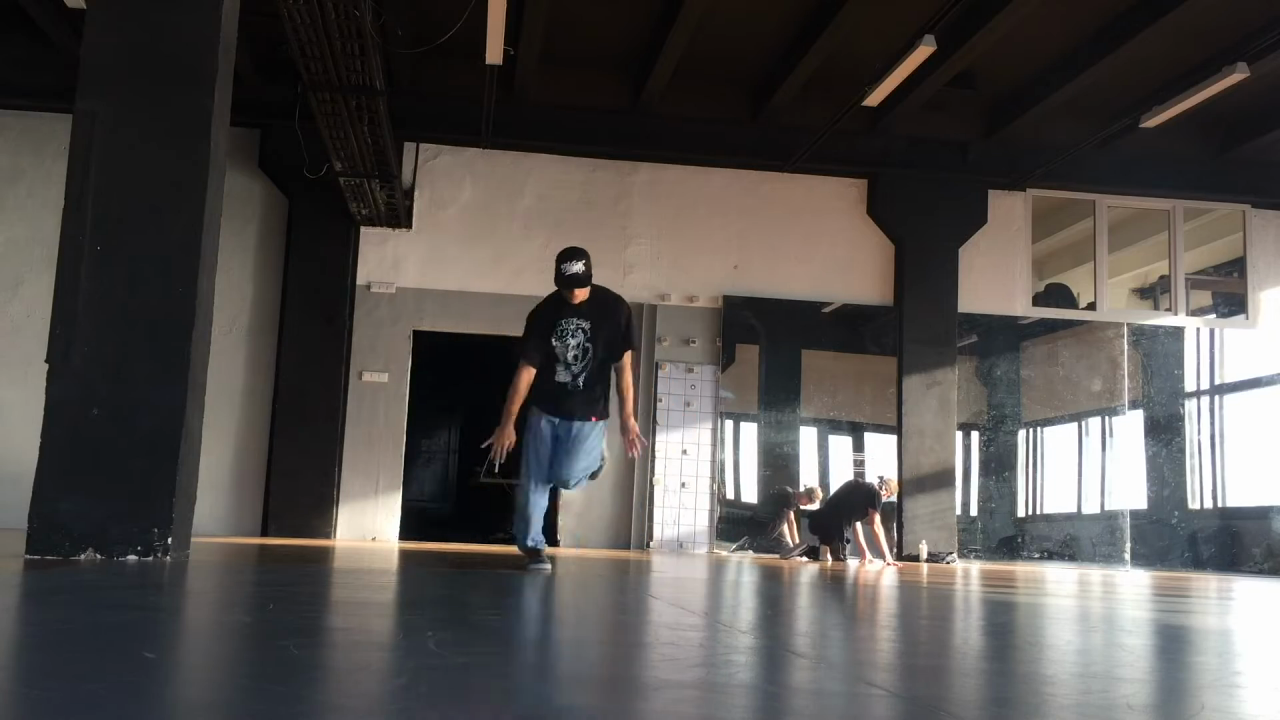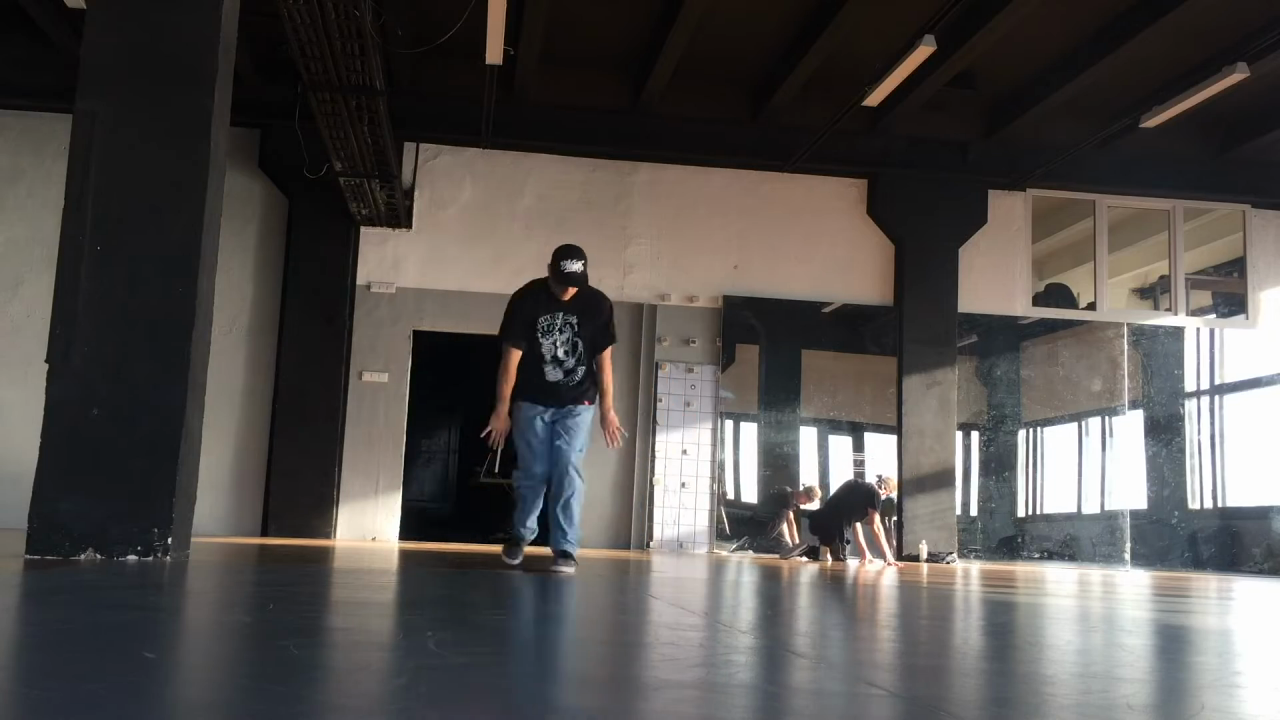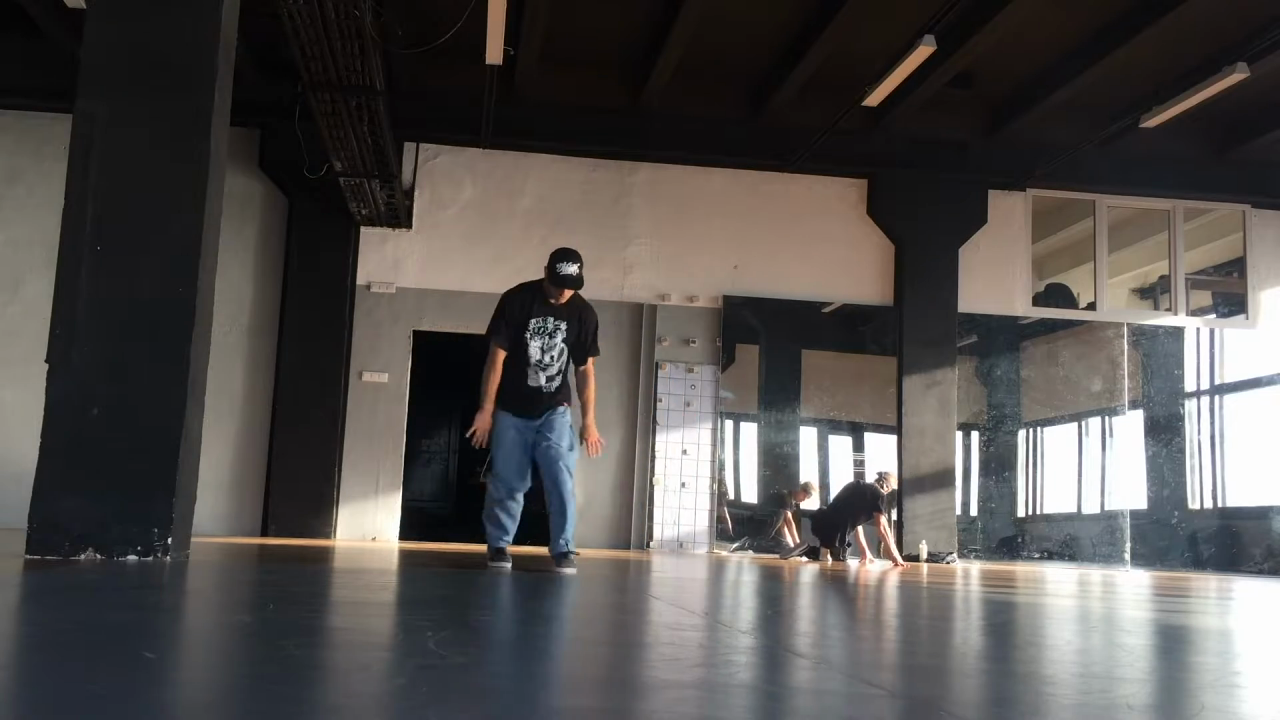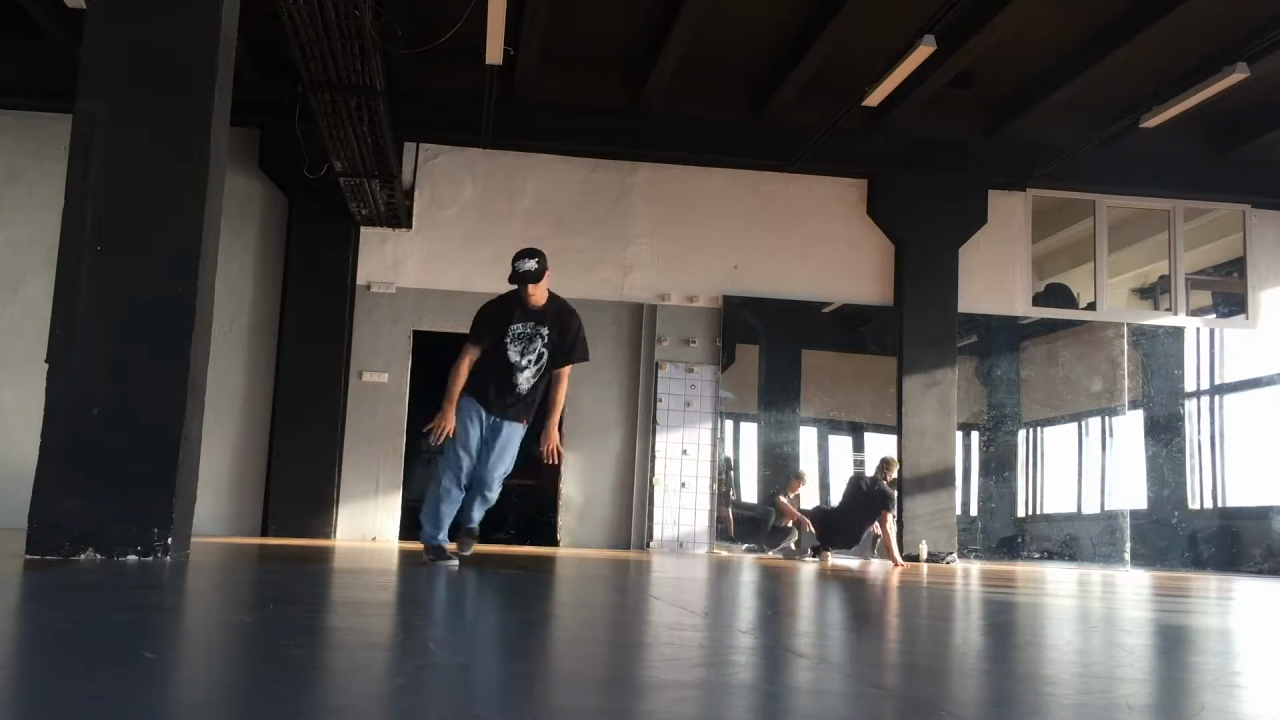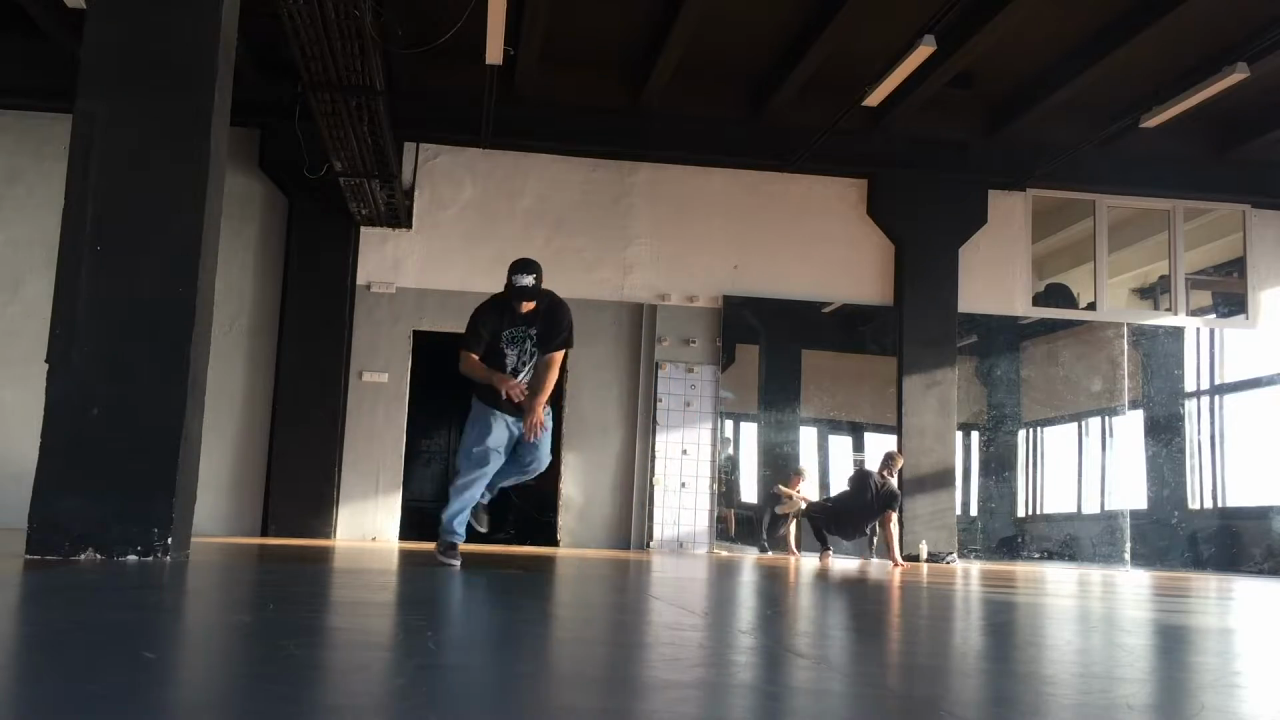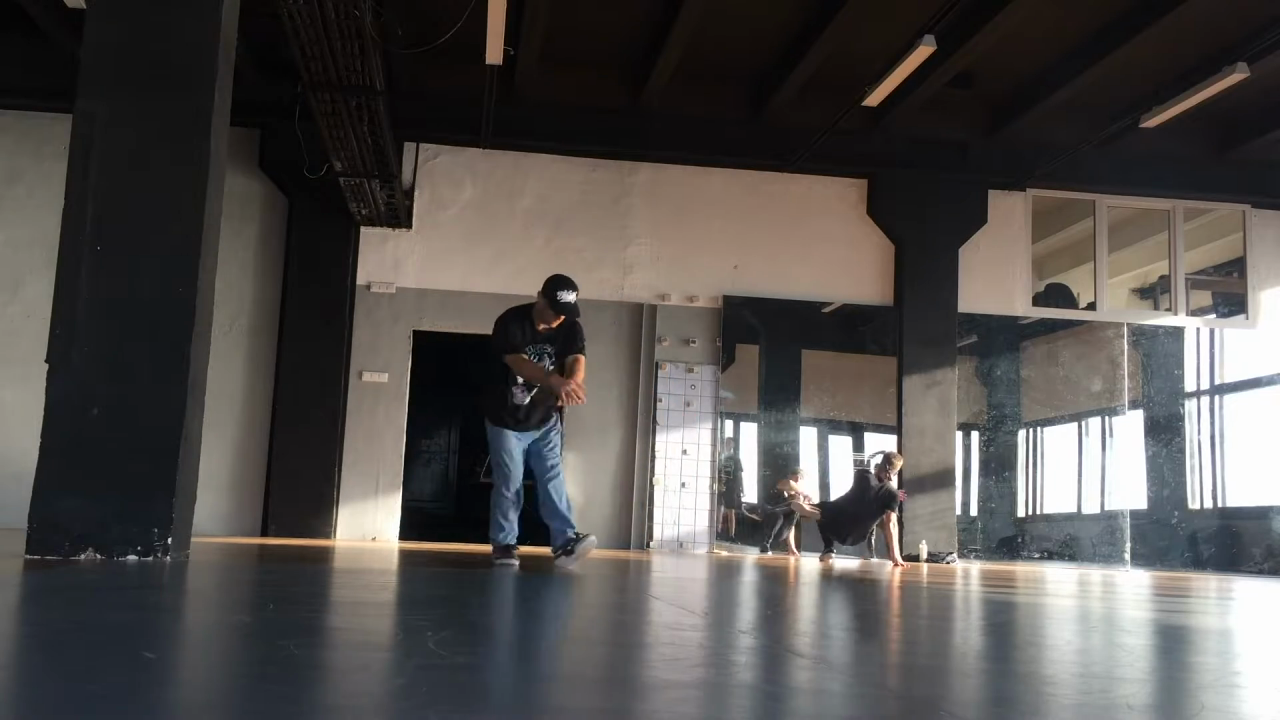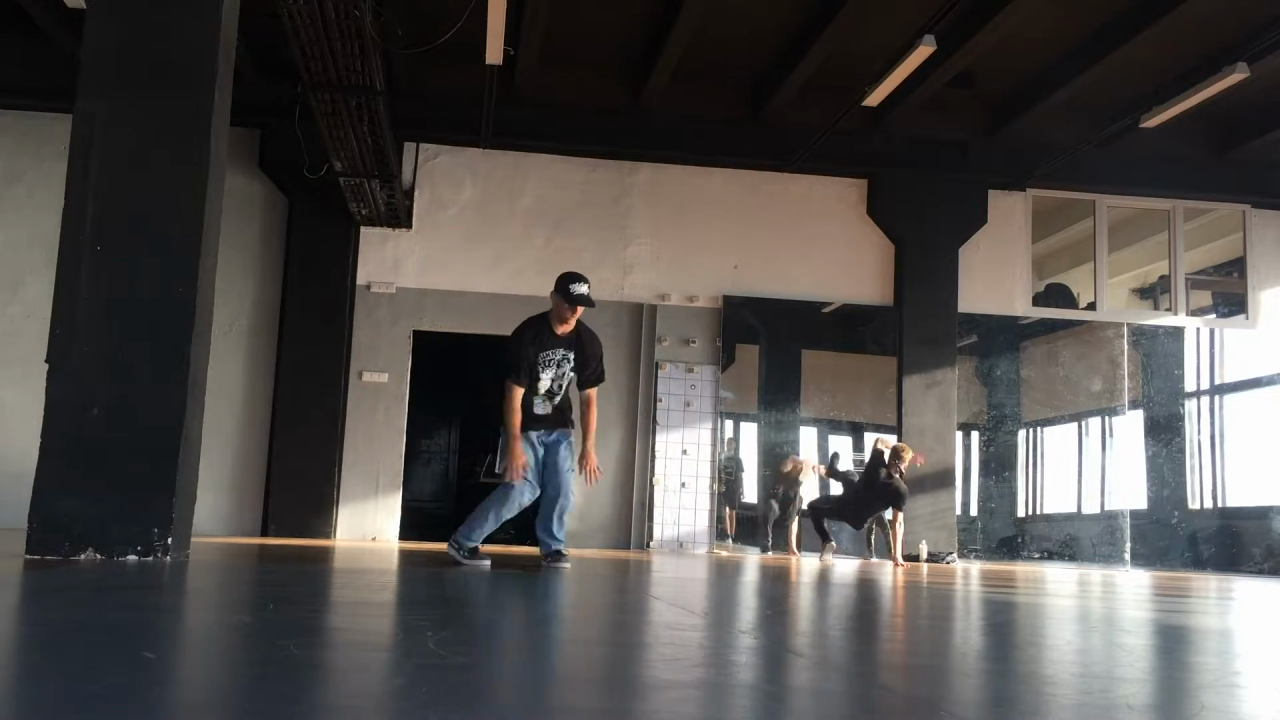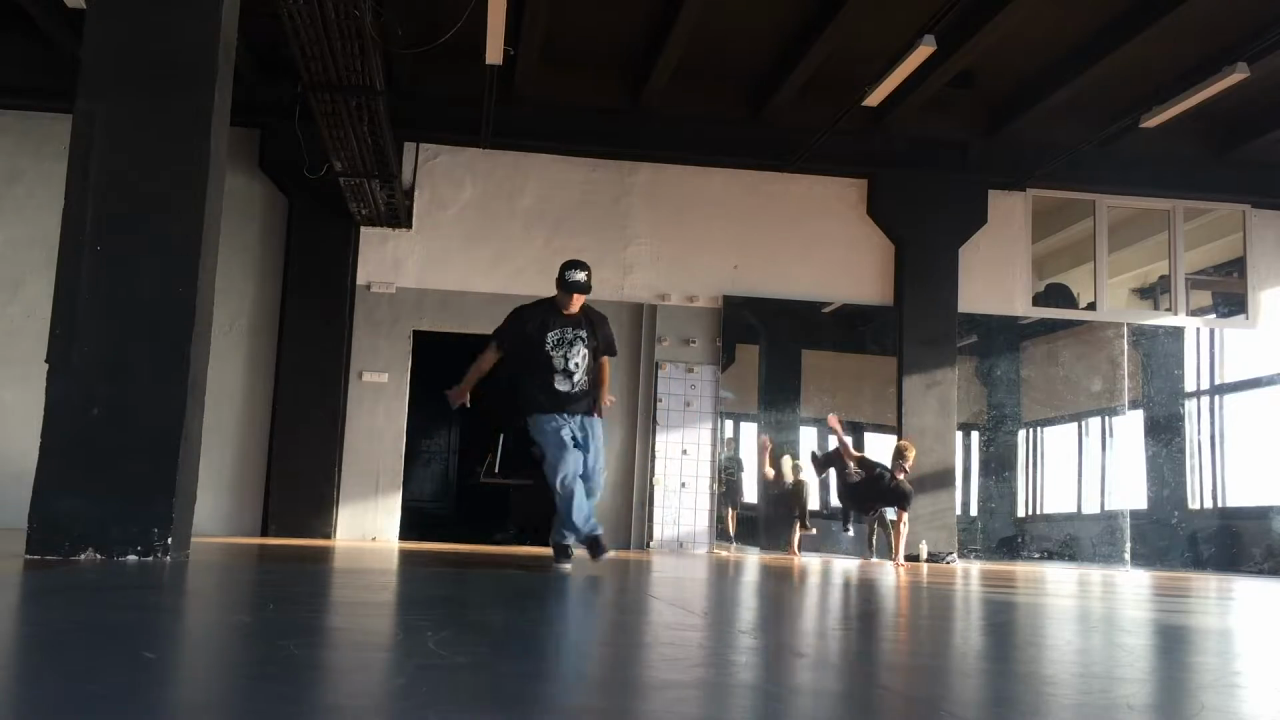
dt=0.2s
person 1, frame 1
left shoulder: (614, 308)
right shoulder: (545, 313)
left elbow: (623, 367)
right elbow: (527, 369)
left wrist: (628, 419)
right wrist: (507, 424)
left hip: (587, 413)
right hip: (545, 410)
left knee: (568, 475)
right knee: (533, 480)
left ankle: (592, 455)
right ankle: (532, 545)
person 1, frame 2
left shoulder: (598, 305)
right shoulder: (526, 301)
left elbow: (603, 360)
right elbow: (510, 359)
left wrist: (607, 410)
right wrist: (502, 410)
left hip: (577, 404)
right hip: (533, 402)
left knee: (566, 469)
right knee: (534, 471)
left ankle: (564, 548)
right ankle: (522, 535)
person 1, frame 3
left shoulder: (584, 314)
right shoulder: (516, 301)
left elbow: (586, 370)
right elbow: (497, 358)
left wrist: (589, 420)
right wrist: (487, 411)
left hip: (554, 409)
right hip: (510, 409)
left knee: (558, 470)
right knee: (509, 480)
left ankle: (562, 548)
right ankle: (499, 543)
person 1, frame 4
left shoulder: (566, 318)
right shoulder: (497, 310)
left elbow: (561, 375)
right elbow: (467, 358)
left wrist: (553, 426)
right wrist: (449, 408)
left hip: (515, 414)
right hip: (477, 405)
left knee: (488, 481)
right knee: (454, 470)
left ankle: (469, 522)
right ankle: (434, 539)
person 1, frame 5
left shoulder: (556, 311)
right shoulder: (489, 312)
left elbow: (553, 364)
right elbow: (467, 362)
left wrist: (539, 405)
right wrist: (500, 381)
left hip: (532, 404)
right hip: (491, 405)
left knee: (537, 460)
right knee: (481, 464)
left ankle: (482, 493)
right ankle: (449, 536)
person 1, frame 6
left shoulder: (570, 329)
right shoulder: (510, 323)
left elbow: (578, 365)
right elbow: (519, 366)
left wrist: (569, 384)
right wrist: (558, 381)
left hip: (545, 417)
right hip: (505, 418)
left knee: (550, 473)
right knee: (510, 482)
right ankle: (504, 541)
person 1, frame 7
left shoulder: (588, 341)
right shoulder: (528, 335)
left elbow: (589, 397)
right elbow: (513, 393)
left wrist: (589, 448)
right wrist: (515, 444)
left hip: (559, 426)
right hip: (526, 426)
left knee: (561, 486)
right knee: (522, 489)
left ankle: (551, 546)
right ankle: (464, 541)
person 1, frame 8
left shoulder: (597, 321)
right shoulder: (529, 317)
right elbow: (494, 351)
left wrist: (603, 389)
right wrist: (465, 385)
left hip: (587, 414)
right hip: (547, 415)
left knee: (590, 483)
right knee: (567, 472)
left ankle: (562, 540)
right ankle: (588, 533)
